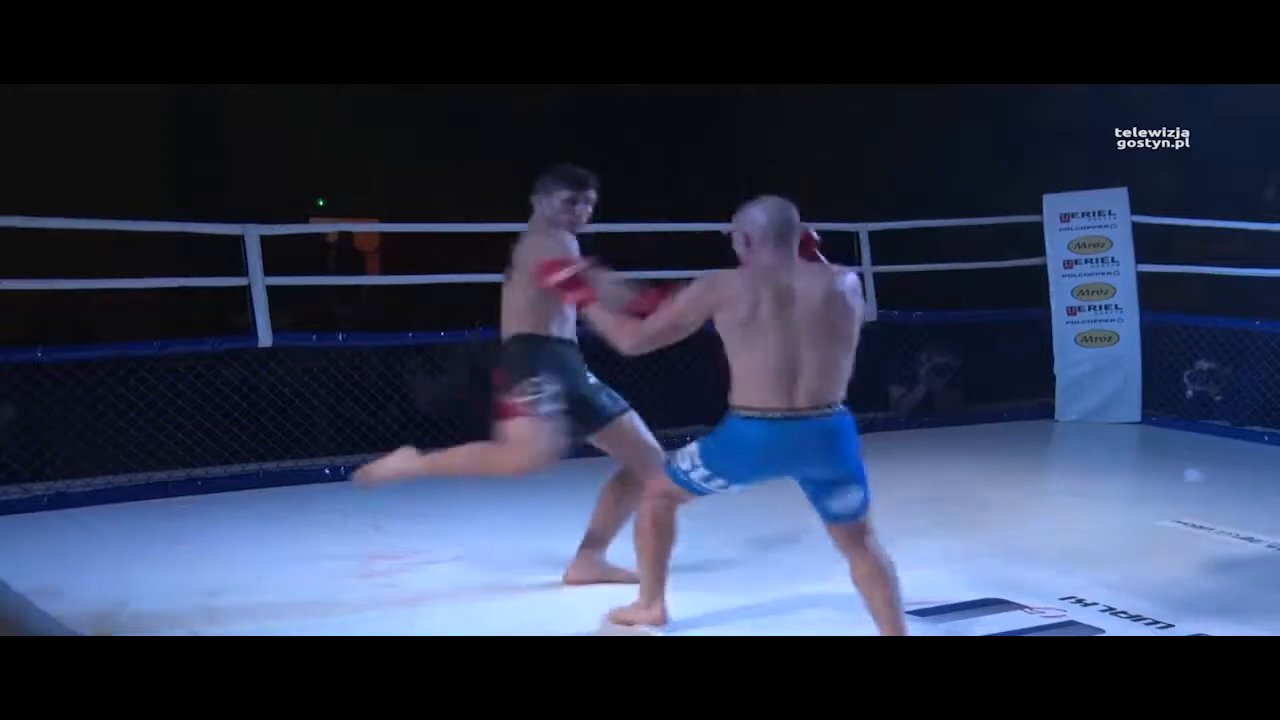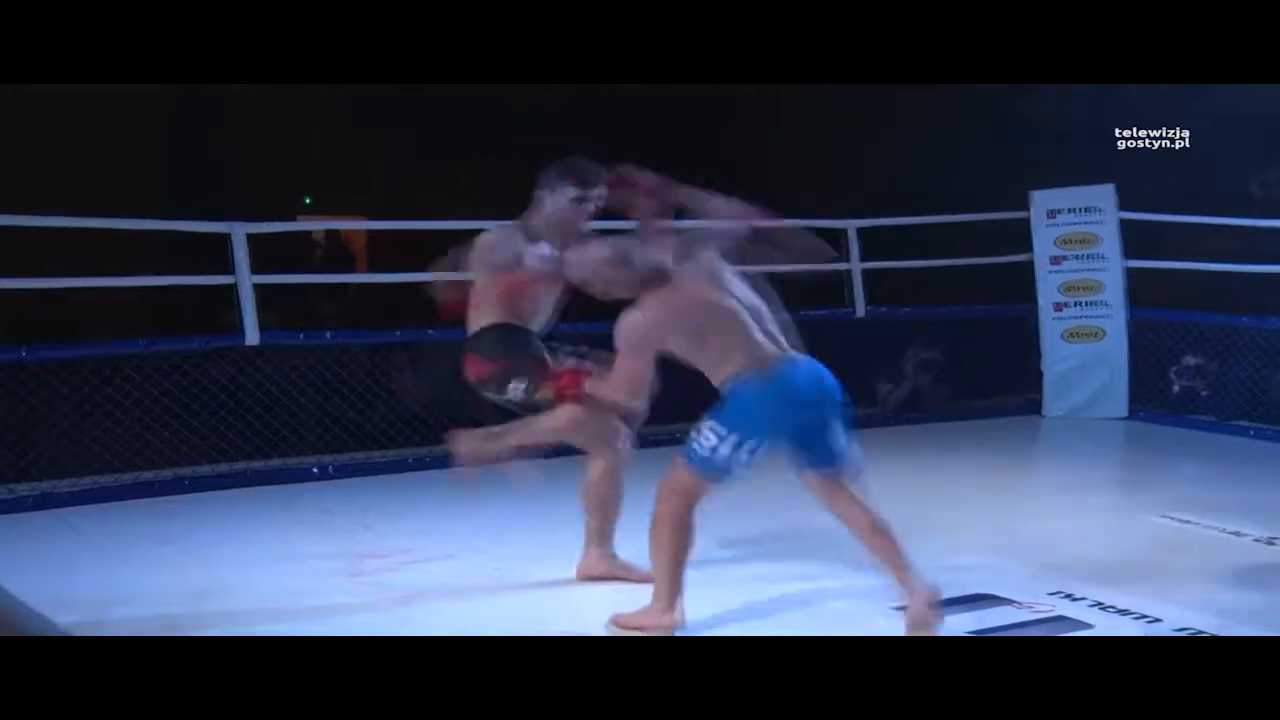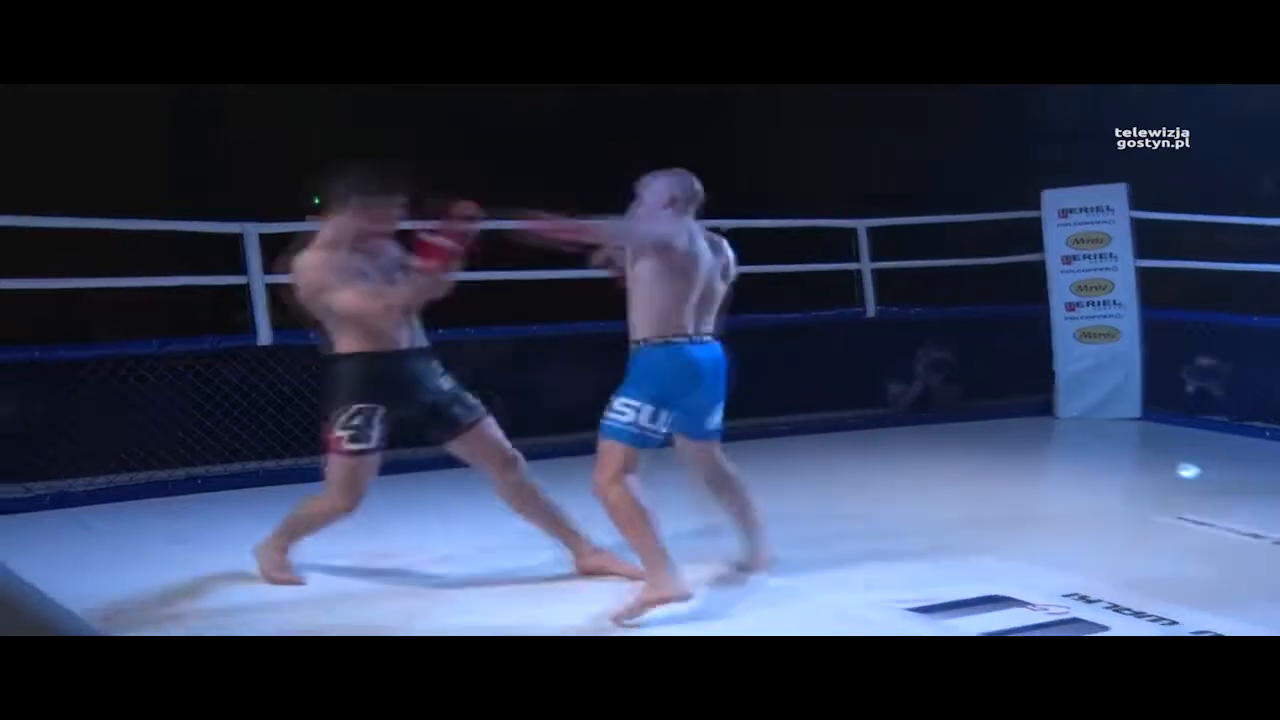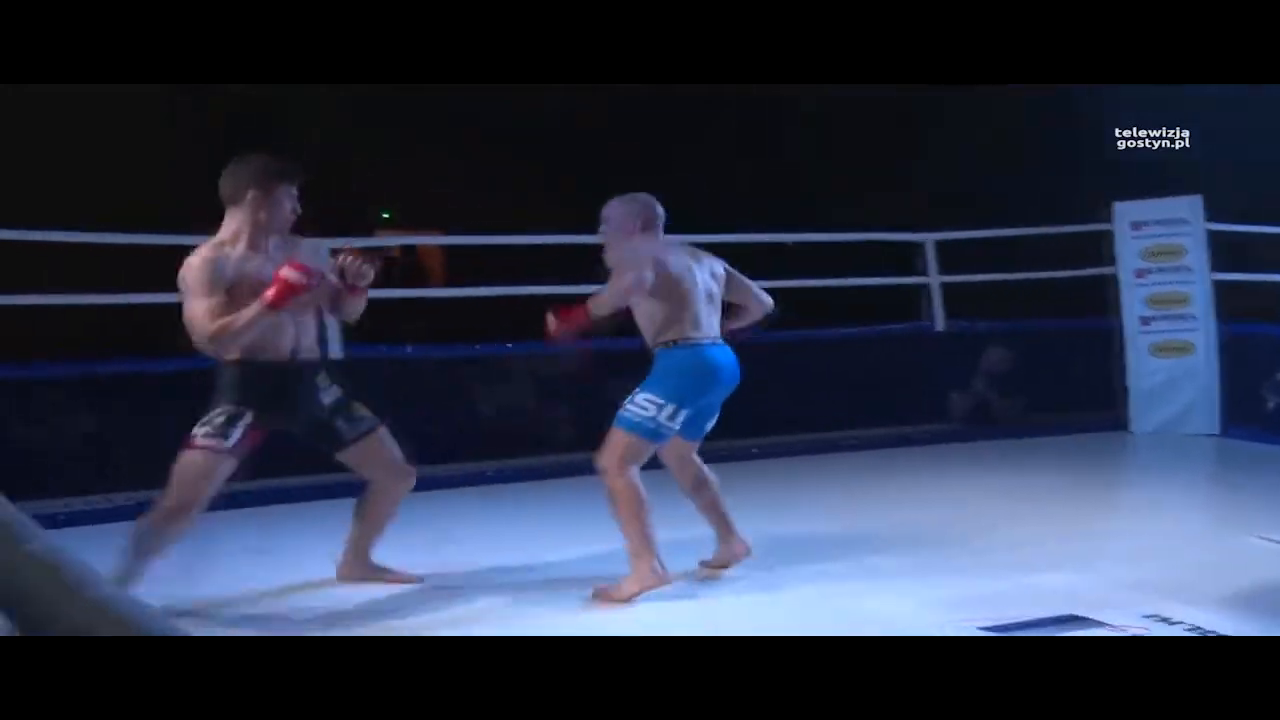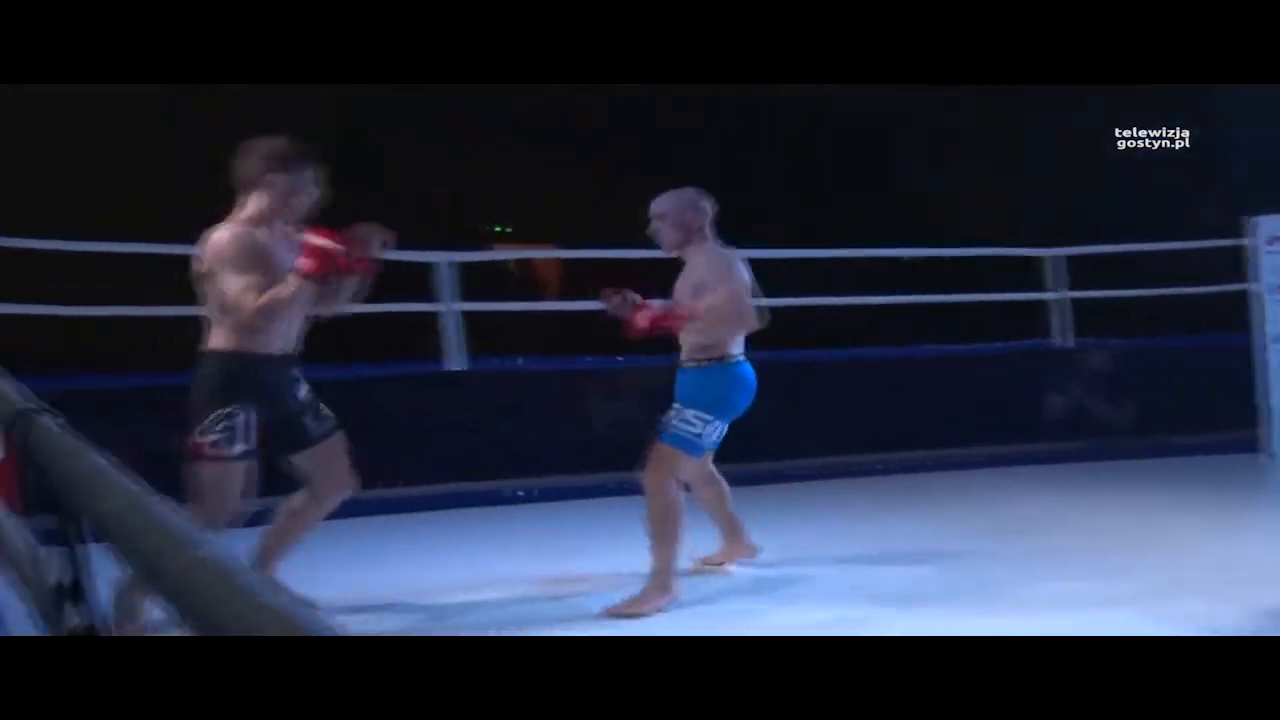
dt=0.4s
person 1, frame 1
left shoulder: (721, 289)
right shoulder: (841, 282)
left elbow: (634, 340)
right elbow: (851, 310)
left wrist: (582, 296)
right wrist: (816, 261)
left hip: (749, 437)
right hip: (825, 434)
left knee: (657, 494)
right knee: (856, 538)
left ankle: (650, 606)
right ankle: (895, 634)
person 1, frame 2
left shoulder: (638, 321)
right shoulder: (702, 259)
left elbow: (628, 398)
right elbow: (737, 217)
left wrist: (583, 384)
left hip: (756, 400)
right hip: (810, 380)
left knee: (676, 495)
right knee: (840, 497)
left ankle: (663, 610)
right ankle: (914, 592)
person 1, frame 3
left shoulder: (665, 228)
right shoulder: (720, 247)
left elbow: (613, 231)
right wrist: (620, 261)
left hip: (661, 366)
right hip: (704, 359)
left knee: (608, 479)
right knee: (706, 456)
left ankle: (661, 578)
right ankle: (754, 545)
person 1, frame 4
left shoulder: (626, 252)
right shoulder: (706, 260)
left elbow: (636, 284)
right elbow: (762, 304)
left wrist: (576, 316)
left hip: (683, 367)
right hip: (720, 363)
left knee: (614, 463)
right knee: (679, 456)
left ankle: (644, 568)
right ankle: (730, 542)
person 1, frame 5
left shoulder: (715, 260)
right shoulder: (703, 263)
left elbow: (749, 317)
right elbow: (693, 321)
left wrist: (670, 318)
right wrist: (636, 310)
left hip: (714, 380)
right hip: (705, 377)
left knee: (658, 477)
right knee: (694, 467)
left ankle: (660, 587)
right ankle: (737, 543)
person 2, frame 1
left shoulder: (548, 249)
right shoulder: (554, 239)
right wrist: (635, 299)
left hip: (568, 366)
right hip: (533, 361)
left knee: (648, 458)
right knee: (528, 458)
left ankle: (587, 560)
right ankle: (413, 463)
person 2, frame 2
left shoulder: (566, 246)
right shoulder: (502, 239)
right elbow: (482, 281)
right wrist: (526, 282)
left hip: (519, 356)
right hip: (499, 350)
left knee: (609, 442)
left ankle: (598, 556)
person 2, frame 3
left shoulder: (380, 247)
right shoulder: (314, 265)
left elbow: (429, 289)
right elbow: (375, 313)
right wrist: (431, 272)
left hip: (420, 368)
right hip: (364, 378)
left knee: (505, 463)
right knee: (344, 497)
left ankle: (585, 553)
right ankle: (275, 546)
person 2, frame 4
left shoulder: (306, 250)
right shoulder: (203, 266)
left elbow: (345, 313)
right elbow: (209, 340)
left wrist: (356, 285)
right wrist: (272, 300)
left hip: (310, 383)
right hip: (248, 387)
left knee: (396, 477)
right knee: (180, 506)
left ankle: (355, 564)
right ankle: (120, 584)
person 2, frame 5
left shoulder: (288, 237)
right shoulder: (229, 241)
left elbow: (324, 305)
right elbow: (255, 318)
left wrist: (359, 259)
right wrist: (311, 267)
left hip: (283, 377)
right hip: (232, 380)
left knee: (336, 483)
right knee: (216, 515)
left ankle: (260, 573)
right ankle: (131, 601)
